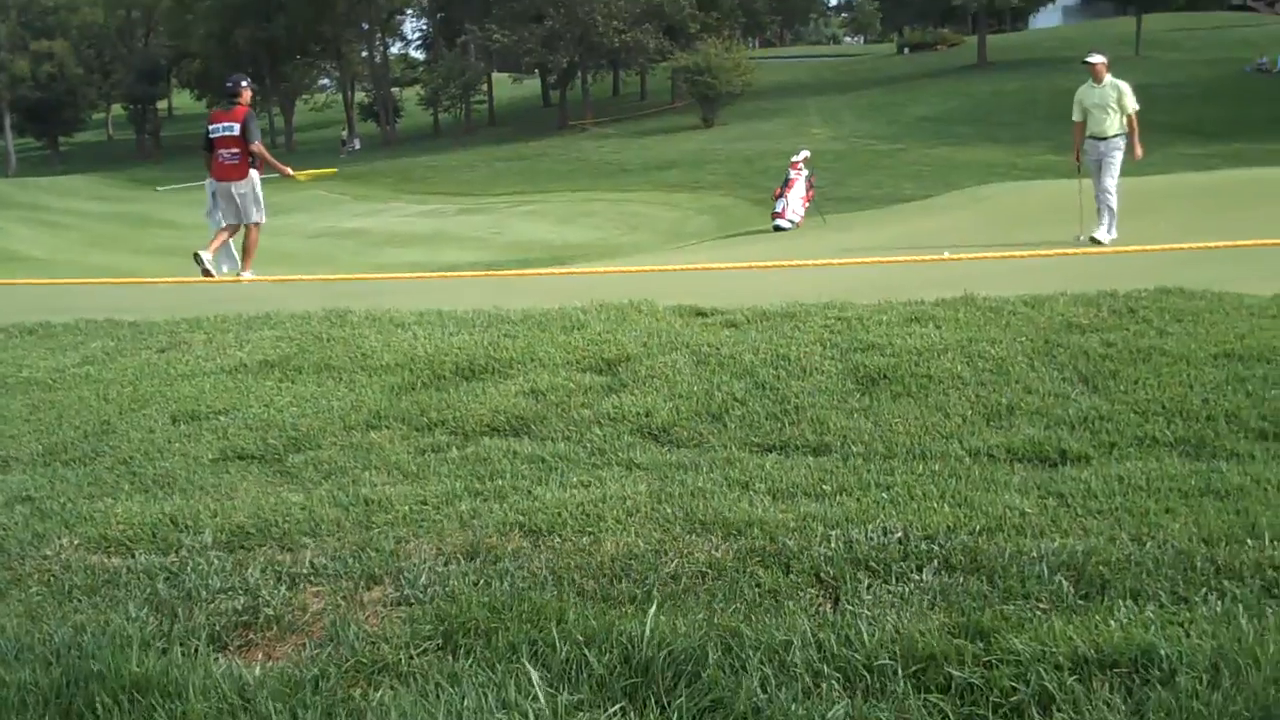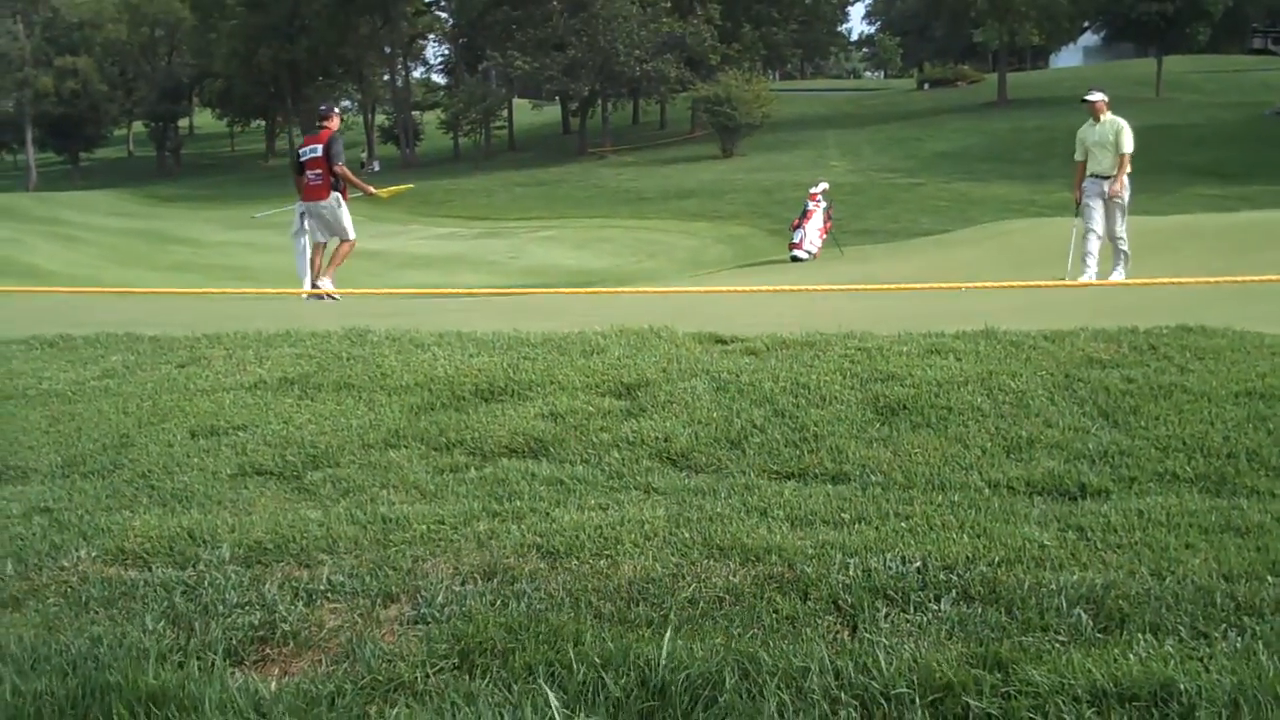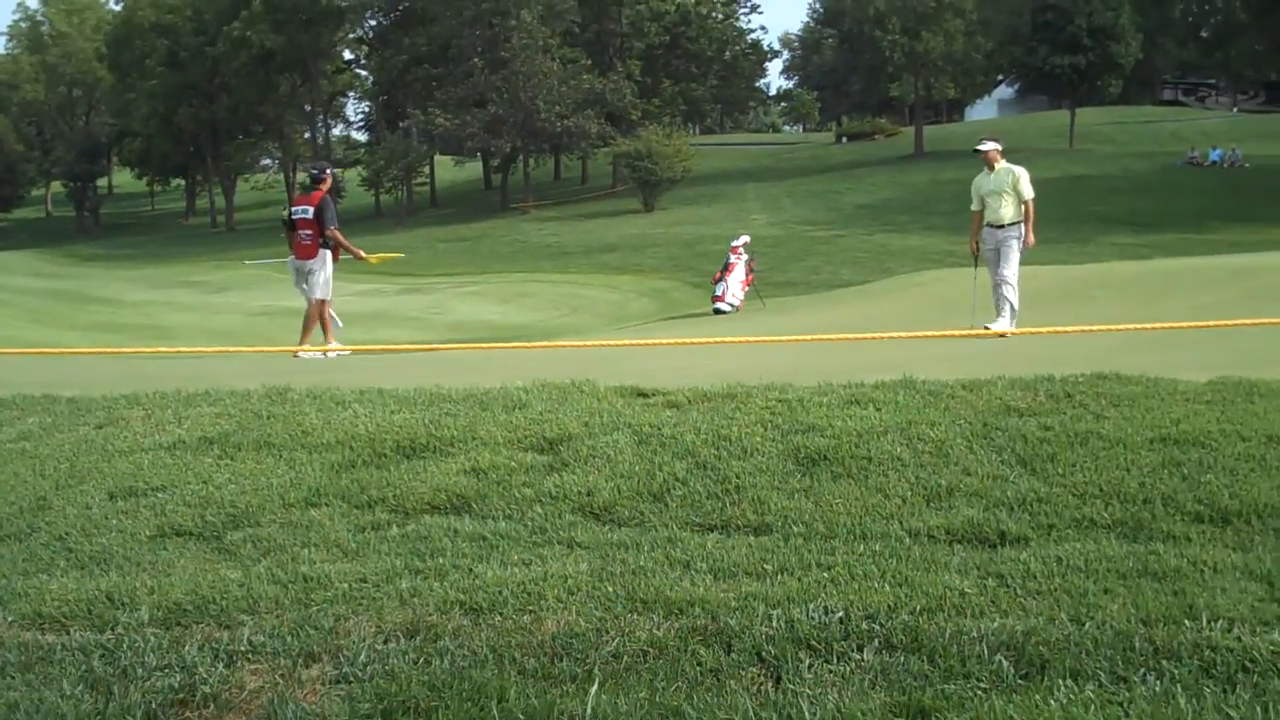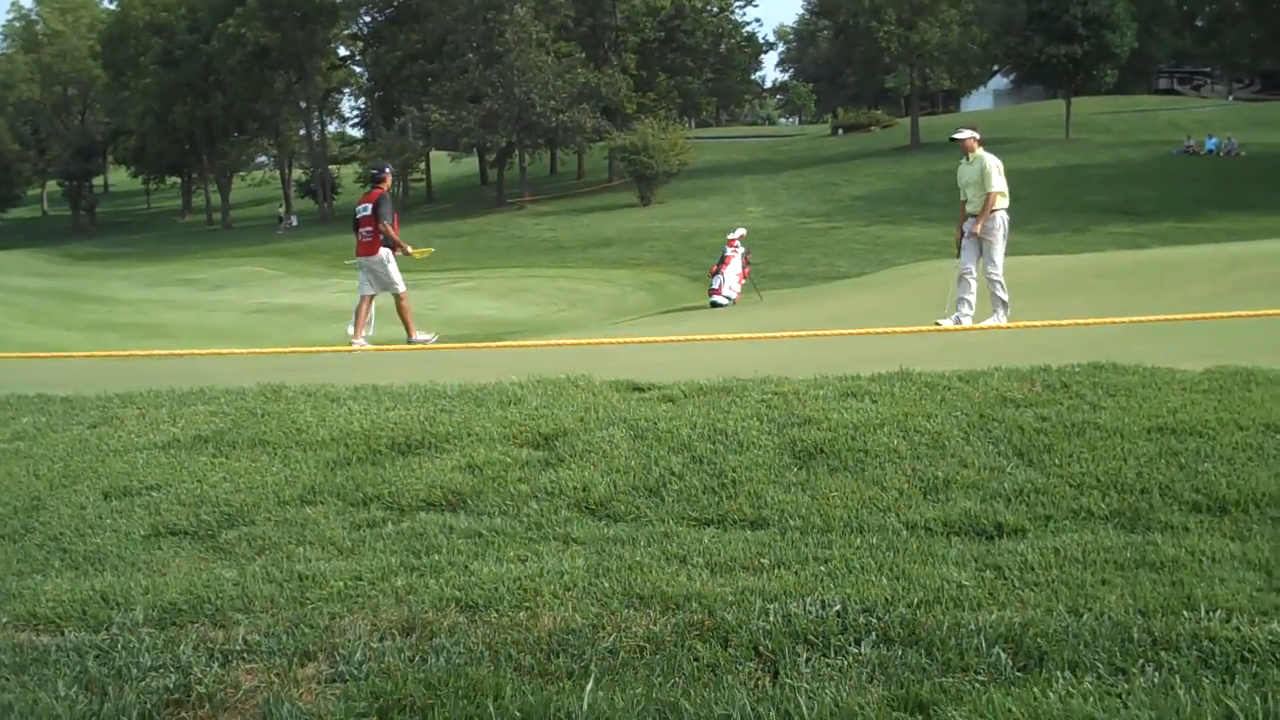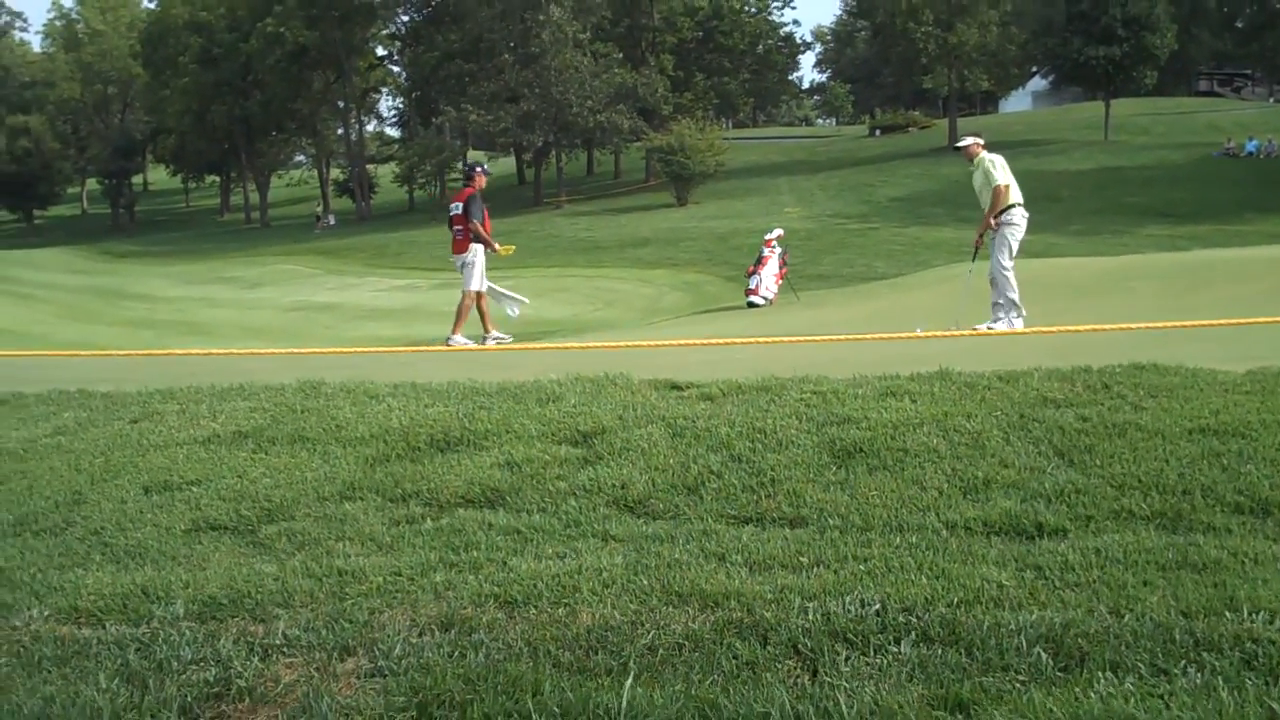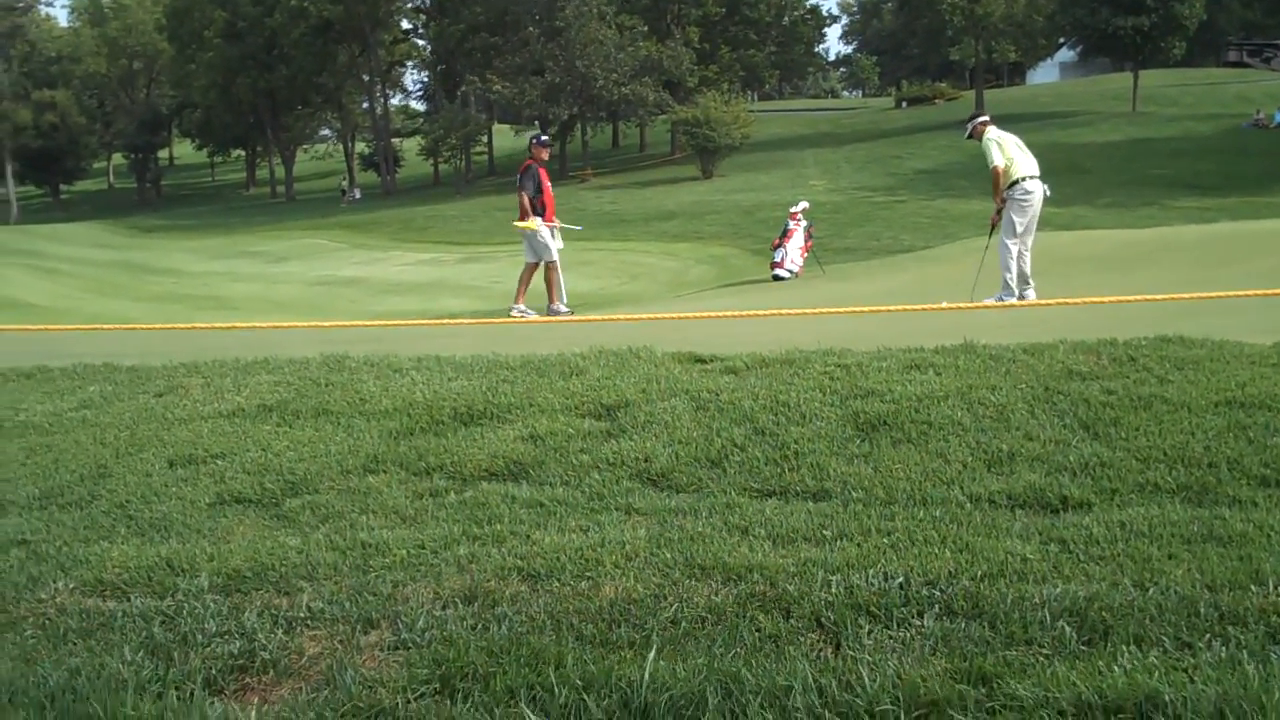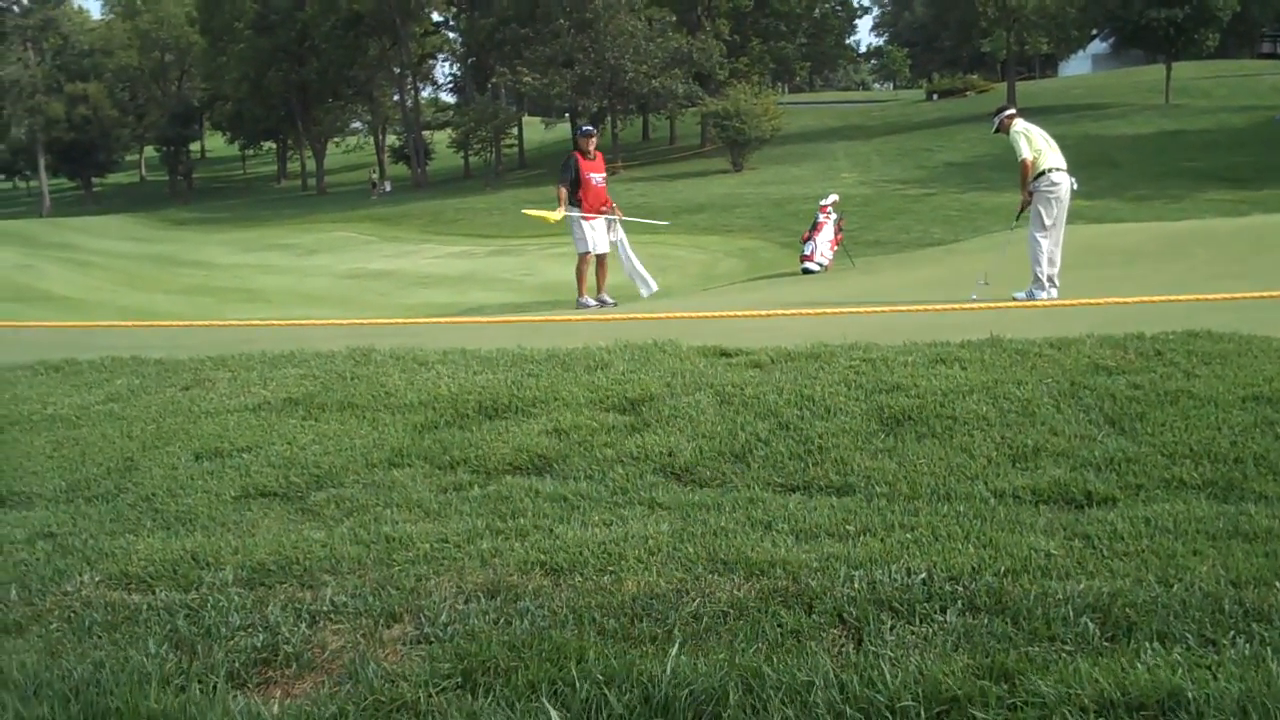
dt=0.7s
person 1, frame 1
left shoulder: (1119, 87)
right shoulder: (1081, 92)
left elbow: (1131, 116)
right elbow: (1079, 123)
left wrist: (1136, 143)
right wrist: (1076, 149)
left hip: (1114, 143)
right hip: (1091, 143)
left knee: (1108, 186)
right knee: (1099, 190)
left ankle: (1104, 231)
right ankle: (1111, 229)
person 1, frame 2
left shoulder: (1119, 125)
right shoulder: (1083, 131)
left elbow: (1125, 156)
left wrist: (1117, 182)
right wrist: (1077, 188)
left hip: (1116, 182)
right hip: (1092, 183)
left knee: (1116, 231)
right knee: (1092, 228)
left ankle: (1120, 269)
right ankle: (1089, 273)
person 1, frame 3
left shoulder: (1015, 173)
right shoulder: (978, 181)
left elbow: (1028, 202)
right elbow: (977, 211)
left wrist: (1029, 231)
right wrist: (973, 239)
left hip: (1012, 231)
right hip: (989, 232)
left knee: (1007, 276)
right knee: (996, 281)
left ankle: (1005, 322)
right ankle: (1005, 321)
person 1, frame 4
left shoulder: (988, 162)
right shoulder: (962, 168)
left elbow: (992, 195)
left wrist: (979, 223)
right wrist: (959, 228)
left hip: (992, 219)
right hip: (971, 221)
left knee: (992, 271)
right knee: (966, 270)
left ankle: (1000, 314)
right ankle: (962, 315)
person 1, frame 5
left shoulder: (990, 160)
right shoulder: (976, 173)
left elbow: (1000, 188)
left wrist: (989, 217)
right wrist: (980, 233)
left hip: (1011, 217)
right hip: (999, 222)
left knee: (1002, 267)
right knee: (995, 272)
left ankle: (1014, 317)
right ankle: (1000, 318)
person 1, frame 6
left shoulder: (989, 138)
right shoulder: (1004, 136)
left elbow: (997, 170)
left wrist: (996, 197)
right wrist: (1000, 209)
left hip: (1022, 191)
right hip: (1034, 188)
left knee: (1009, 242)
right knee: (1022, 244)
left ankle: (1008, 295)
right ankle: (1026, 290)
person 1, frame 7
left shoulder: (1016, 131)
right shoulder: (1031, 128)
left elbow: (1026, 162)
left wrist: (1024, 189)
right wrist: (1029, 192)
left hip: (1048, 183)
right hip: (1063, 181)
left knee: (1038, 236)
right knee: (1053, 238)
left ankle: (1039, 289)
right ankle: (1050, 287)
person 2, frame 1
left shoulder: (215, 117)
right shoulder: (246, 114)
left elbow: (208, 151)
right elbow: (254, 147)
left wrist: (213, 174)
right wrist: (279, 167)
left hip: (221, 179)
right hip: (244, 178)
left knee: (232, 225)
right knee: (253, 225)
left ankle: (207, 253)
right ankle: (245, 273)
person 2, frame 2
left shoulder: (305, 142)
right shoulder: (333, 137)
left elbow: (298, 175)
right elbow: (338, 168)
left wrist: (302, 196)
right wrist: (363, 187)
left hip: (310, 200)
right hip: (329, 198)
left knee: (318, 244)
right knee: (348, 240)
left ankle: (314, 288)
right ankle: (324, 279)
person 2, frame 3
left shoulder: (297, 200)
right shoulder: (324, 200)
left elbow: (290, 231)
right elbow: (330, 232)
left wrist: (295, 252)
right wrist: (353, 251)
left hip: (302, 258)
right hip: (319, 257)
left knee: (324, 301)
right knee: (316, 302)
left ankle: (330, 344)
right ankle: (303, 347)
person 2, frame 4
left shoulder: (362, 200)
right shoulder: (382, 196)
left elbow: (356, 230)
right elbow: (383, 226)
right wrist: (403, 246)
left hip: (363, 255)
right hip: (380, 253)
left knee: (366, 297)
right knee: (401, 294)
left ankle: (357, 339)
right ankle: (413, 336)
person 2, frame 5
left shoulder: (456, 197)
right shoulder: (473, 195)
left elbow: (452, 226)
right elbow: (473, 224)
right wrist: (491, 243)
left hip: (459, 250)
right hip: (472, 250)
left knee: (481, 292)
right knee: (469, 294)
left ankle: (490, 333)
right ankle: (455, 335)
person 2, frame 6
left shoulder: (539, 168)
right shoulder: (531, 167)
right elbow: (523, 195)
left wrist: (551, 217)
right wrist: (530, 216)
left hip: (541, 223)
right hip: (535, 223)
left knee: (532, 264)
right knee: (551, 262)
left ankle: (518, 305)
right ankle: (554, 304)
person 2, frame 7
left shoulder: (600, 158)
right shoulder: (573, 159)
right elbow: (563, 185)
left wrist: (613, 206)
right wrist: (562, 205)
left hip: (600, 215)
right hip: (580, 214)
left knee: (603, 255)
right knee: (585, 255)
left ankle: (601, 294)
right ankle: (582, 297)
